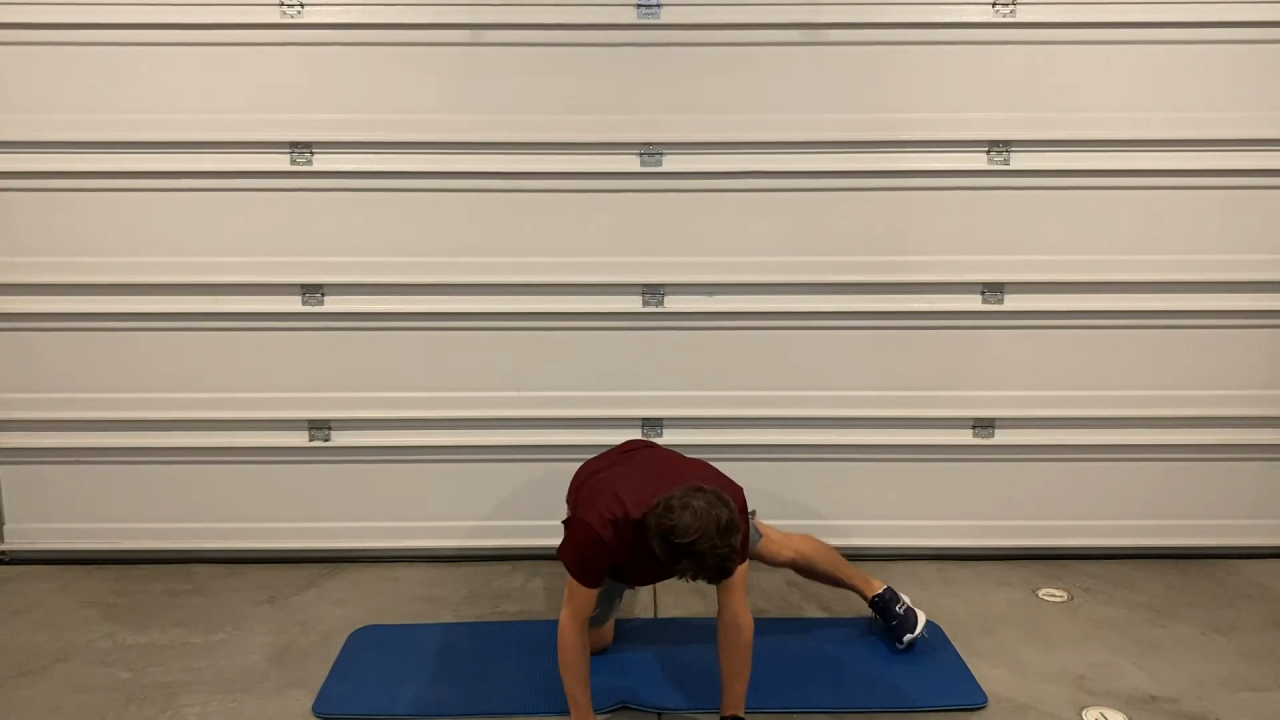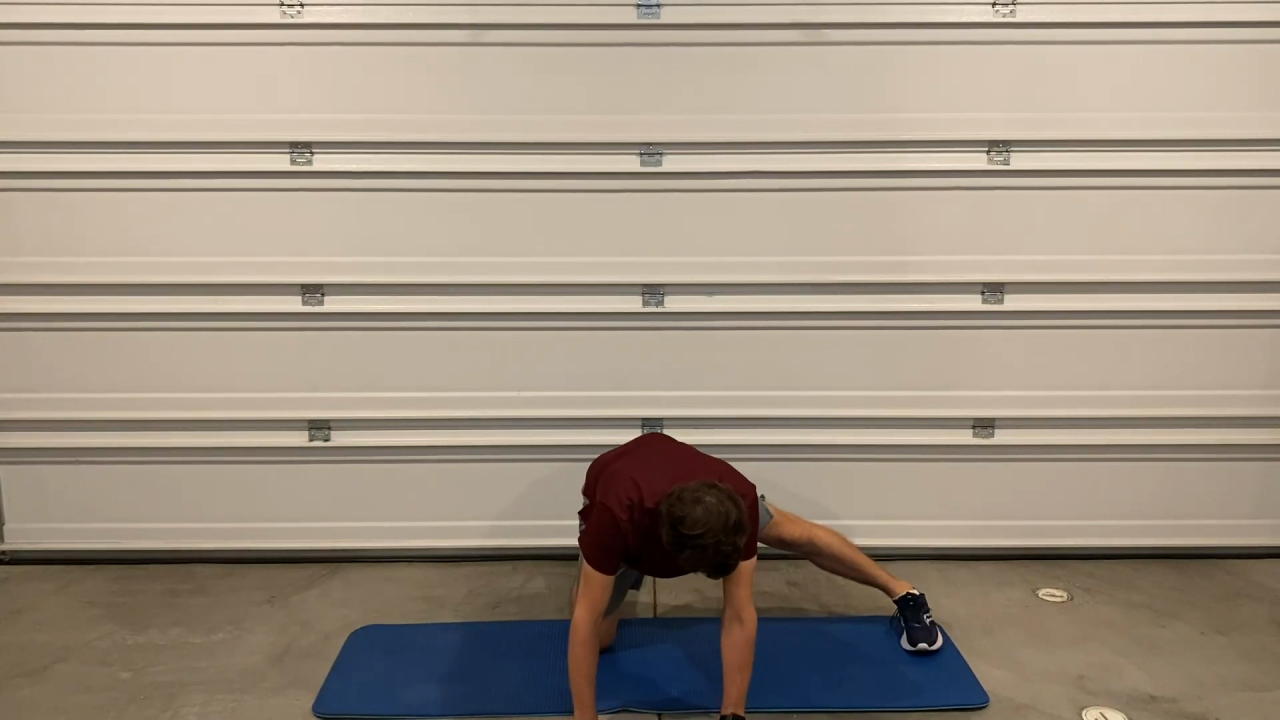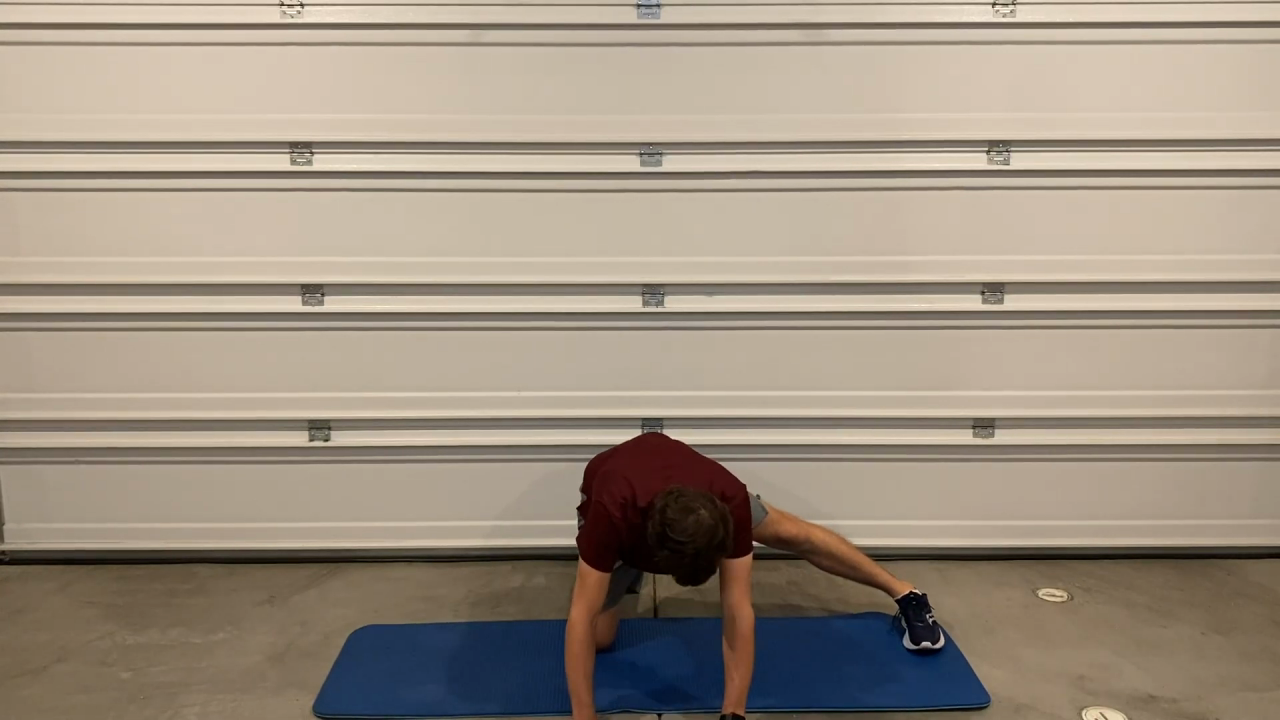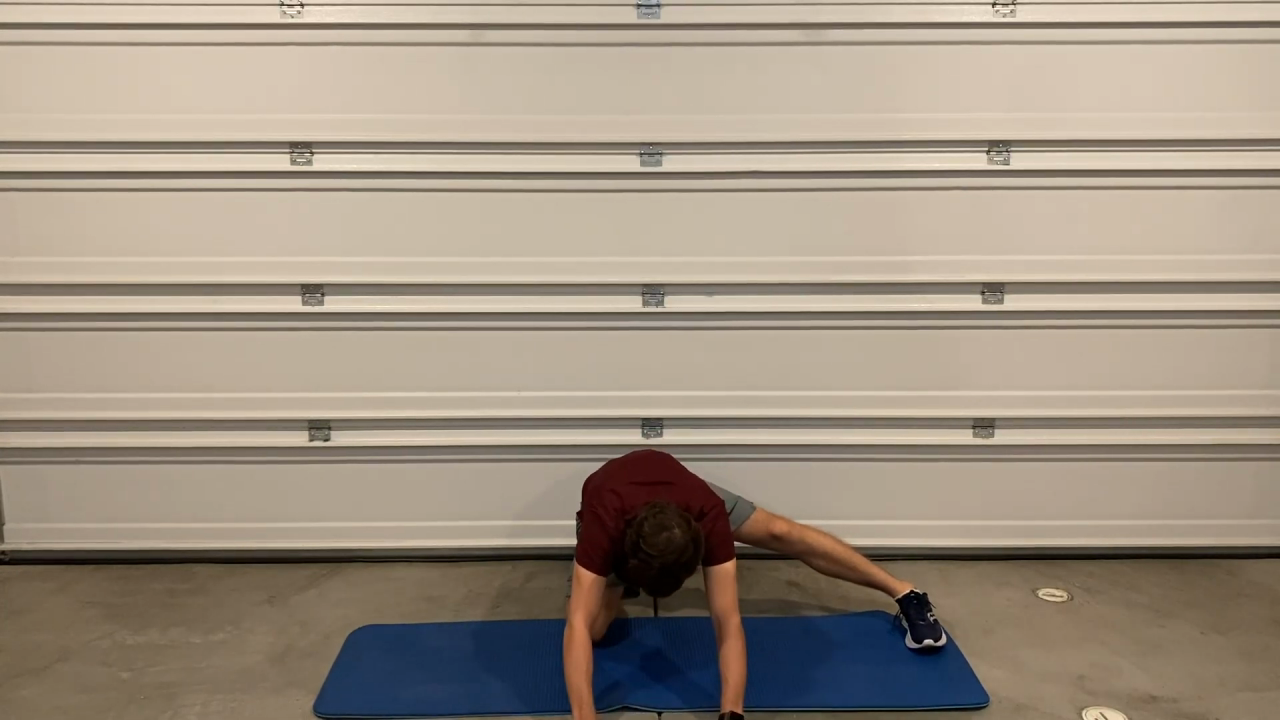
dt=1s
person 1, frame 1
left shoulder: (724, 505)
right shoulder: (600, 528)
left elbow: (735, 618)
right elbow: (572, 625)
left knee: (779, 549)
right knee: (595, 638)
left ankle: (876, 593)
person 1, frame 2
left shoulder: (737, 502)
right shoulder: (617, 514)
left elbow: (739, 615)
right elbow: (585, 621)
left hip: (680, 473)
right hip: (613, 494)
left knee: (793, 534)
right knee: (600, 635)
left ankle: (902, 593)
right ankle: (611, 573)
person 1, frame 3
left shoulder: (728, 501)
right shoulder: (613, 512)
left elbow: (738, 612)
right elbow: (581, 620)
left hip: (680, 476)
right hip: (620, 501)
left knee: (788, 533)
right knee: (600, 635)
left ankle: (904, 593)
right ankle: (624, 573)
person 1, frame 4
left shoulder: (707, 514)
right shoulder: (605, 522)
left elbow: (728, 621)
right elbow: (578, 625)
left hip: (669, 483)
right hip: (616, 511)
left knee: (780, 533)
right knee: (592, 625)
left ankle: (904, 593)
right ankle: (620, 583)
